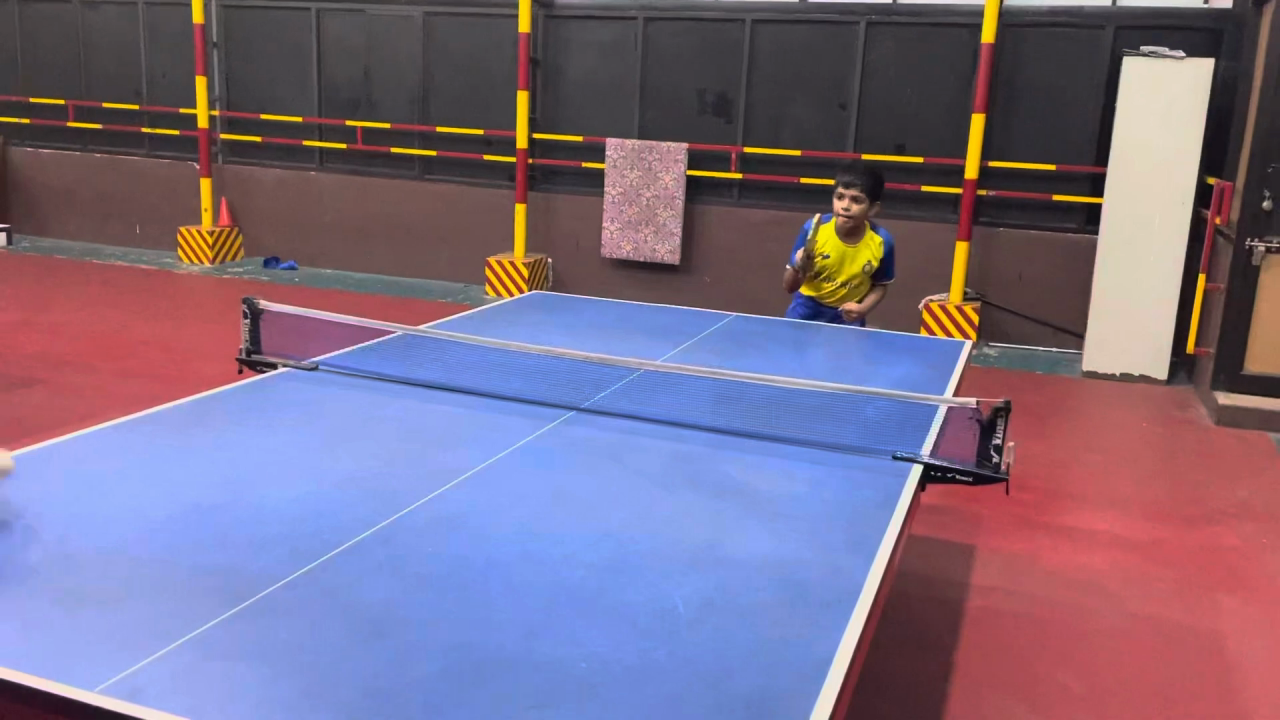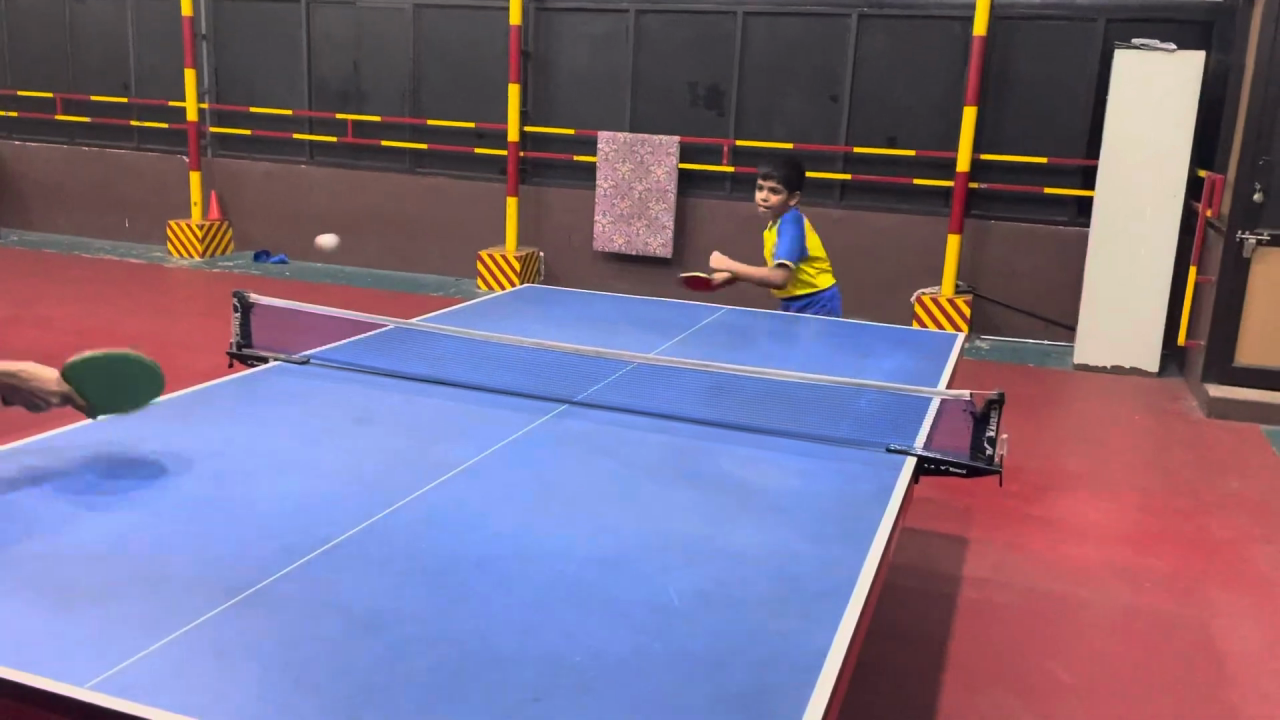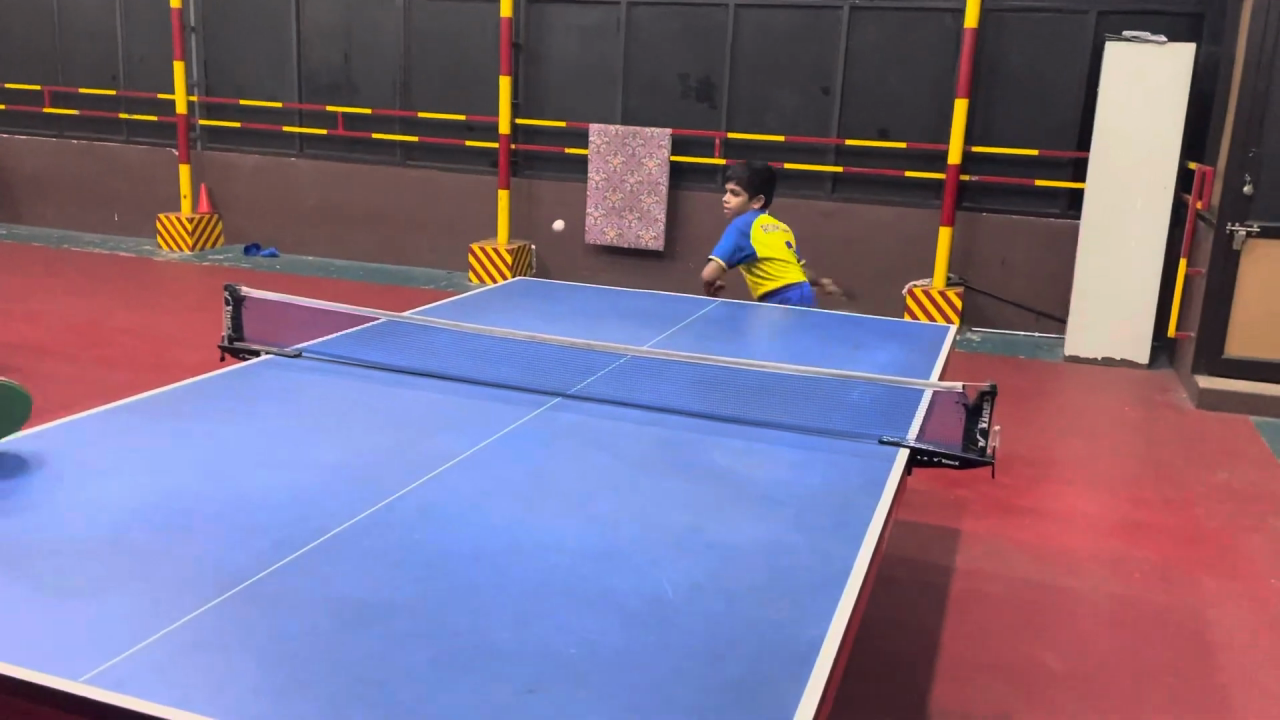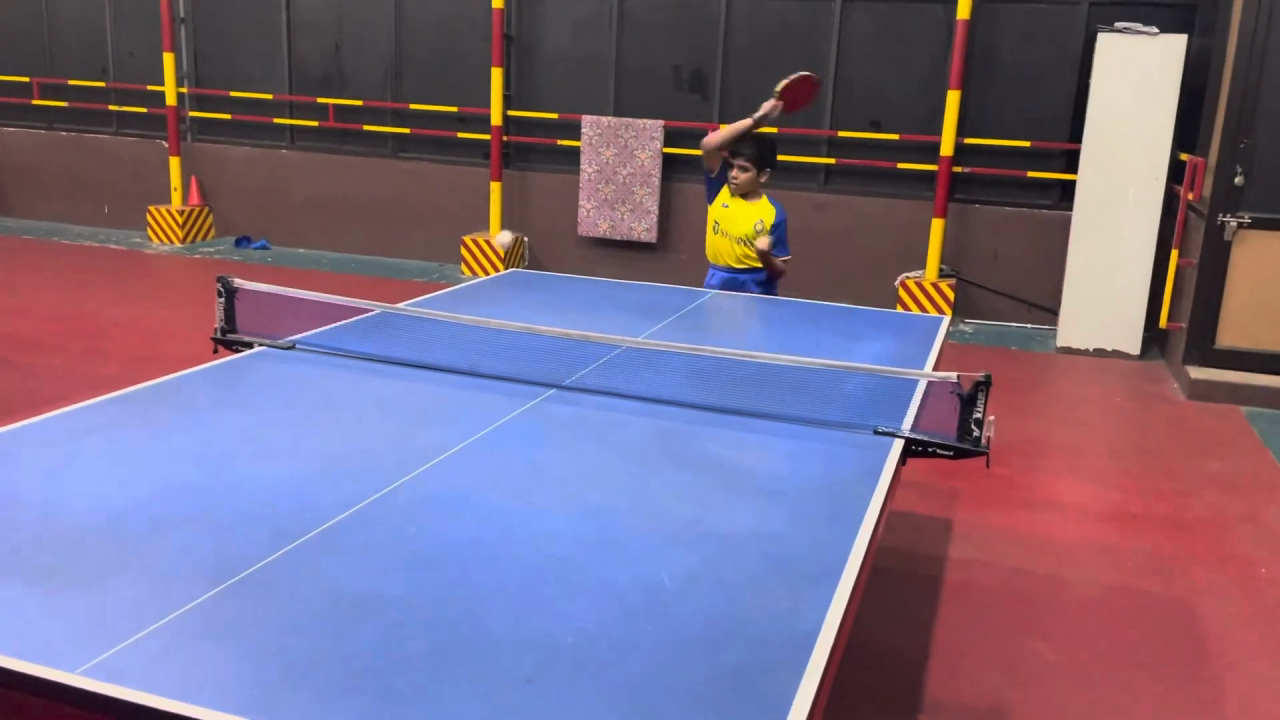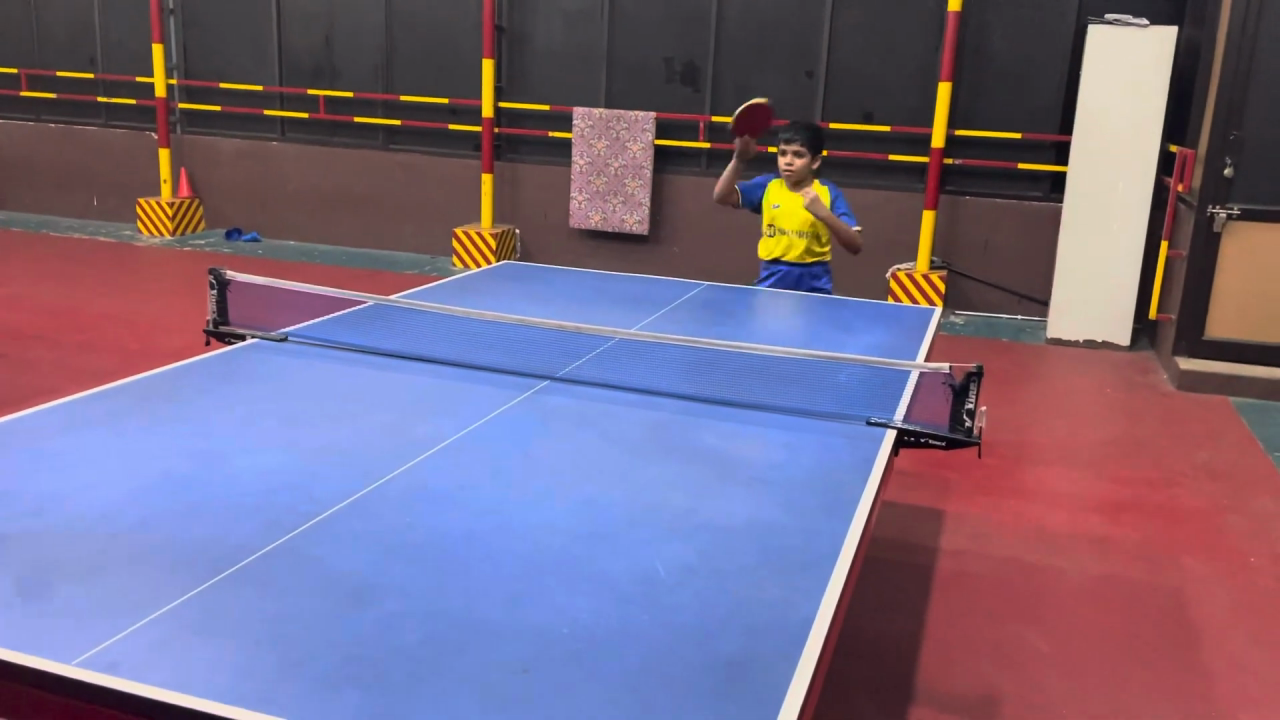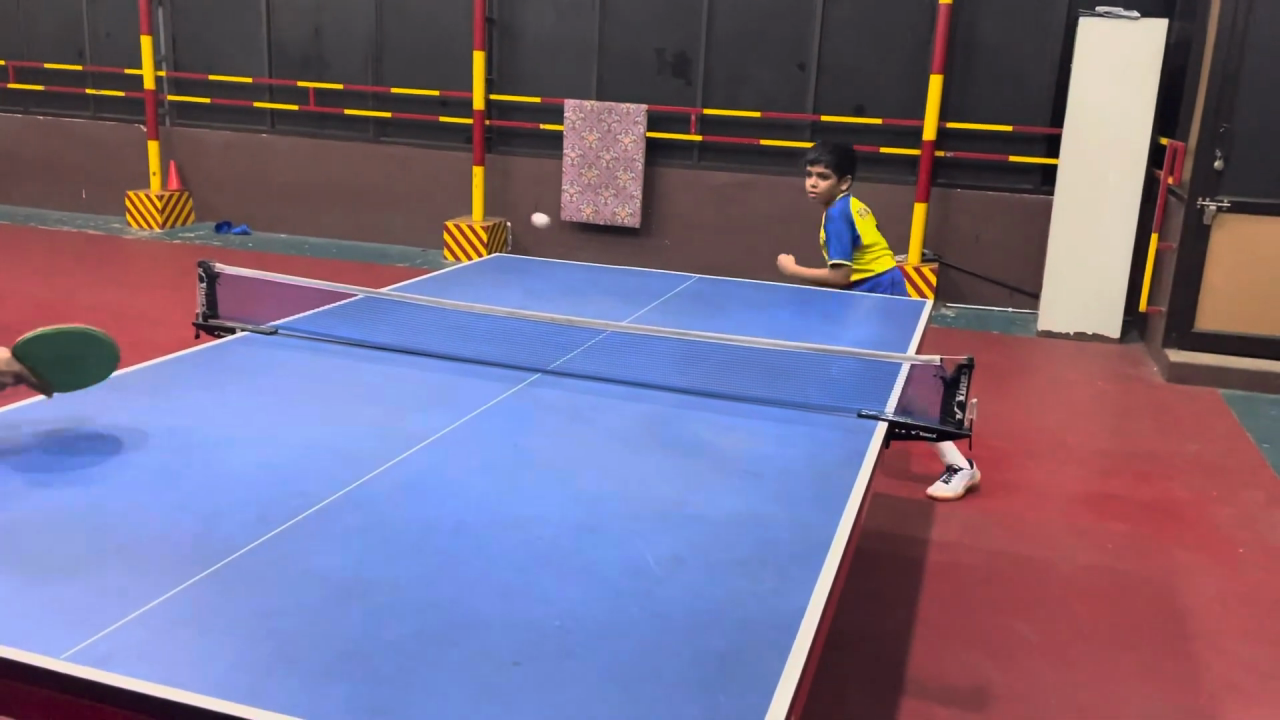
dt=0.4s
person 1, frame 1
left shoulder: (881, 242)
right shoulder: (813, 230)
left elbow: (880, 285)
right elbow: (789, 287)
left wrist: (863, 309)
right wrist: (800, 270)
left hip: (847, 319)
right hip: (806, 314)
person 1, frame 2
left shoulder: (791, 221)
right shoulder: (773, 225)
left elbow: (779, 279)
left wrist: (728, 265)
right wrist: (732, 275)
left hip: (816, 310)
right hip: (794, 309)
person 1, frame 3
left shoulder: (742, 225)
right shoulder: (780, 227)
left elbow: (710, 275)
right elbow: (798, 270)
left wrist: (711, 289)
right wrist: (819, 282)
left hip: (786, 305)
person 1, frame 4
left shoulder: (773, 214)
right shoulder: (721, 189)
left elbow: (778, 271)
right elbow: (708, 145)
left wrist: (765, 256)
right wrist: (755, 119)
left hip: (756, 292)
right hip: (717, 287)
person 1, frame 5
left shoulder: (829, 194)
right shoulder: (769, 187)
left elbow: (855, 245)
right elbow: (721, 197)
left wrist: (823, 212)
right wrist: (739, 157)
left hip: (814, 287)
right hip: (771, 285)
person 1, frame 6
left shoulder: (838, 212)
right shoulder: (849, 207)
left elbow: (838, 277)
left wrist: (793, 269)
left hip: (880, 297)
right hip: (867, 296)
